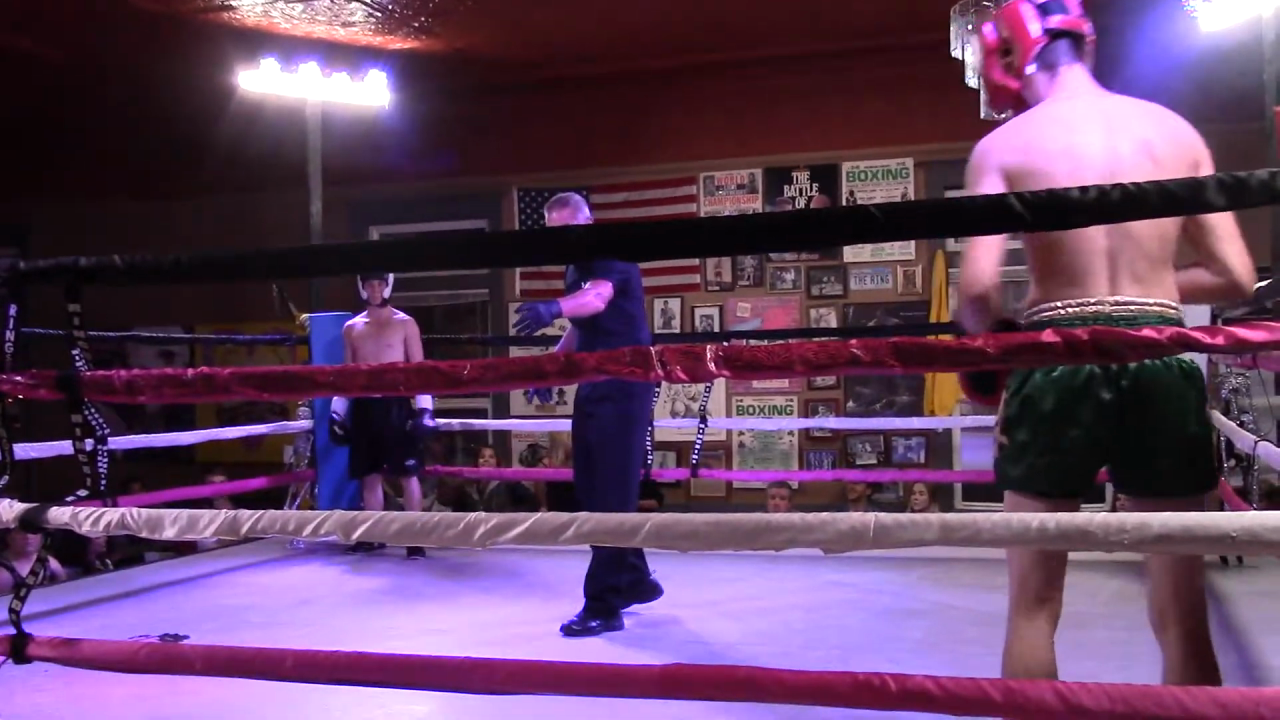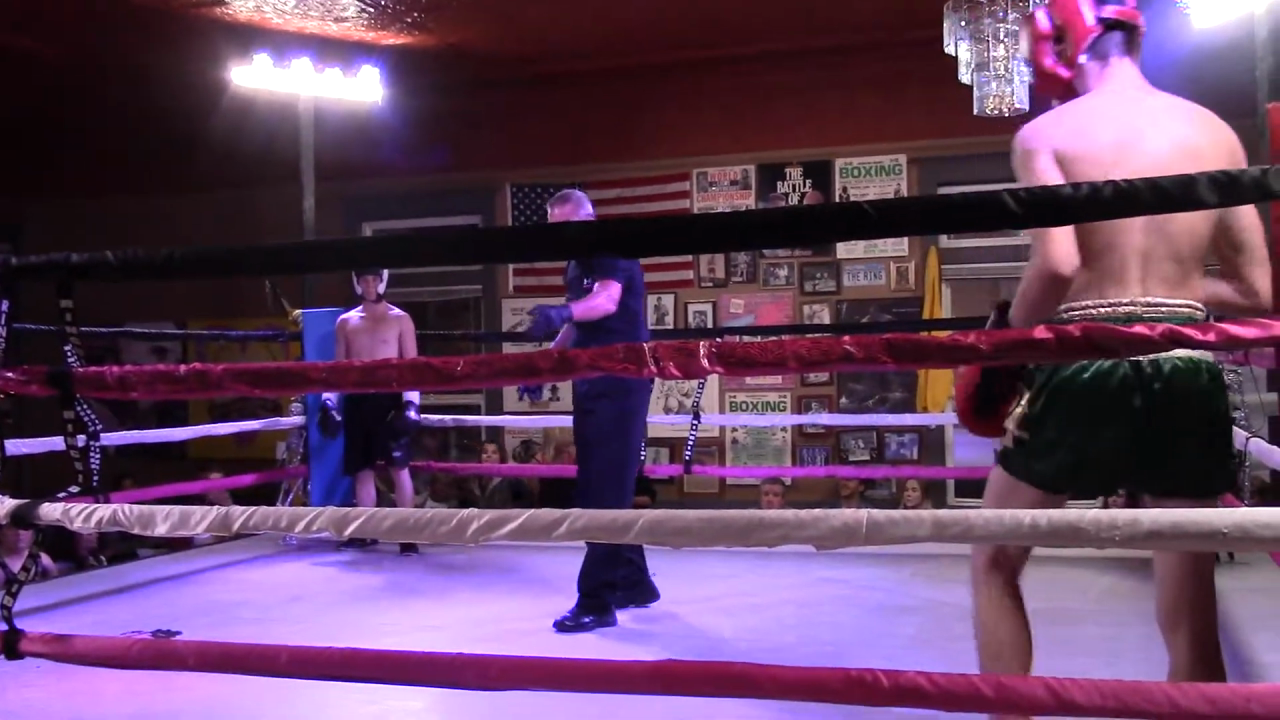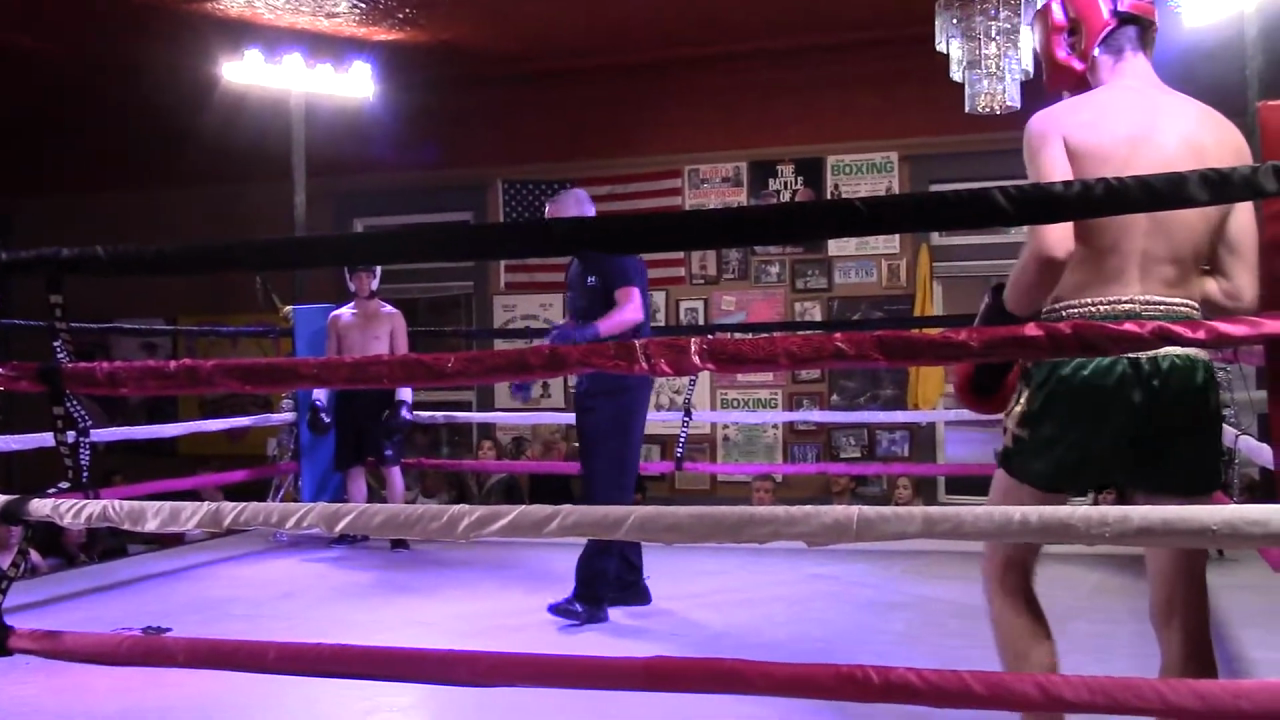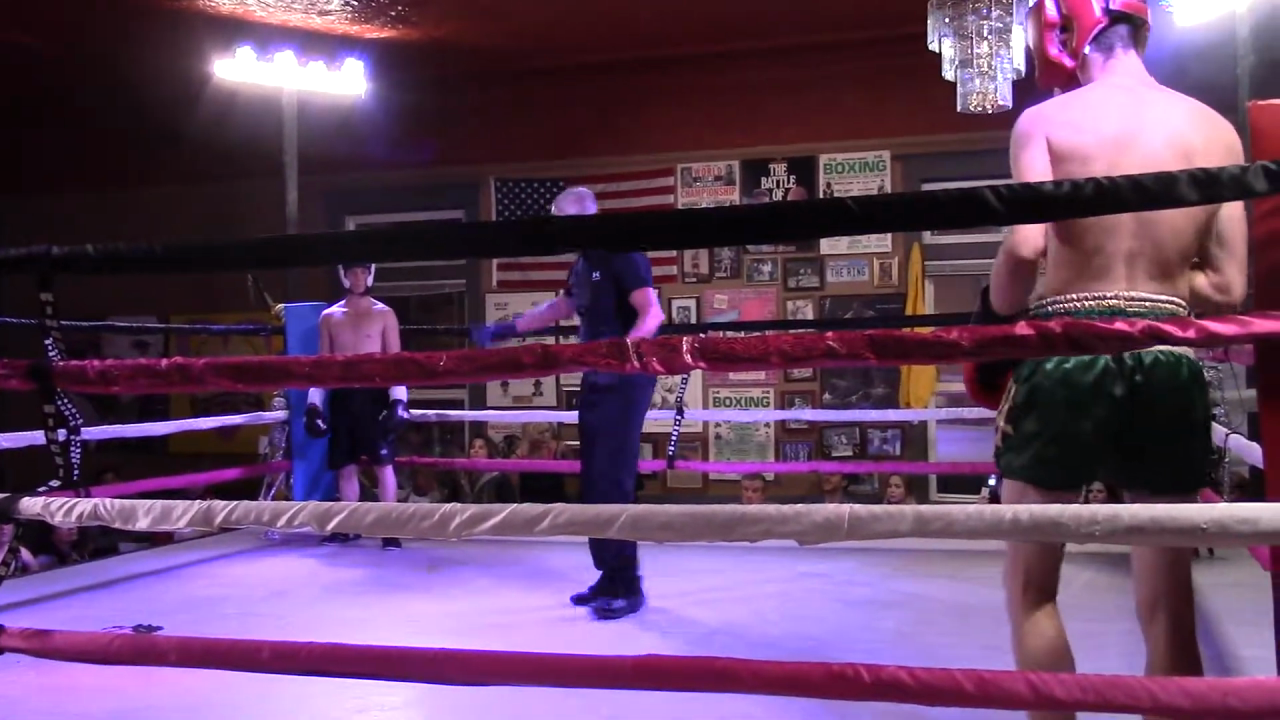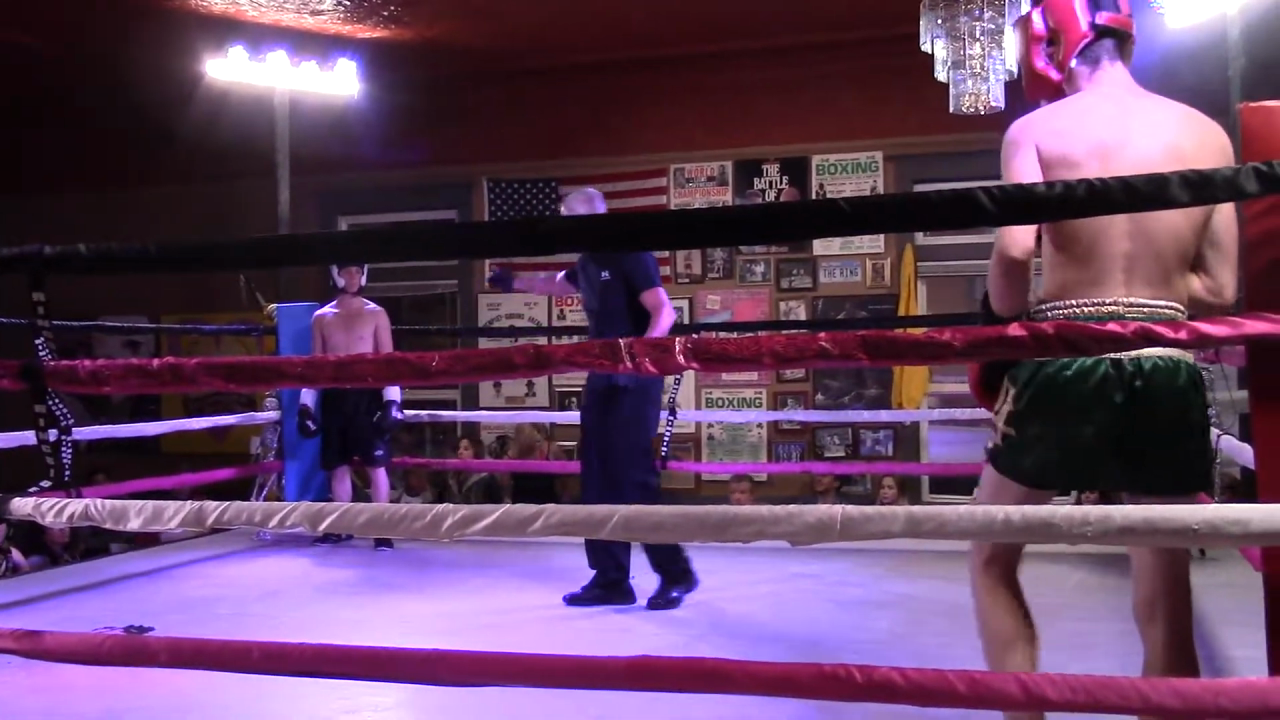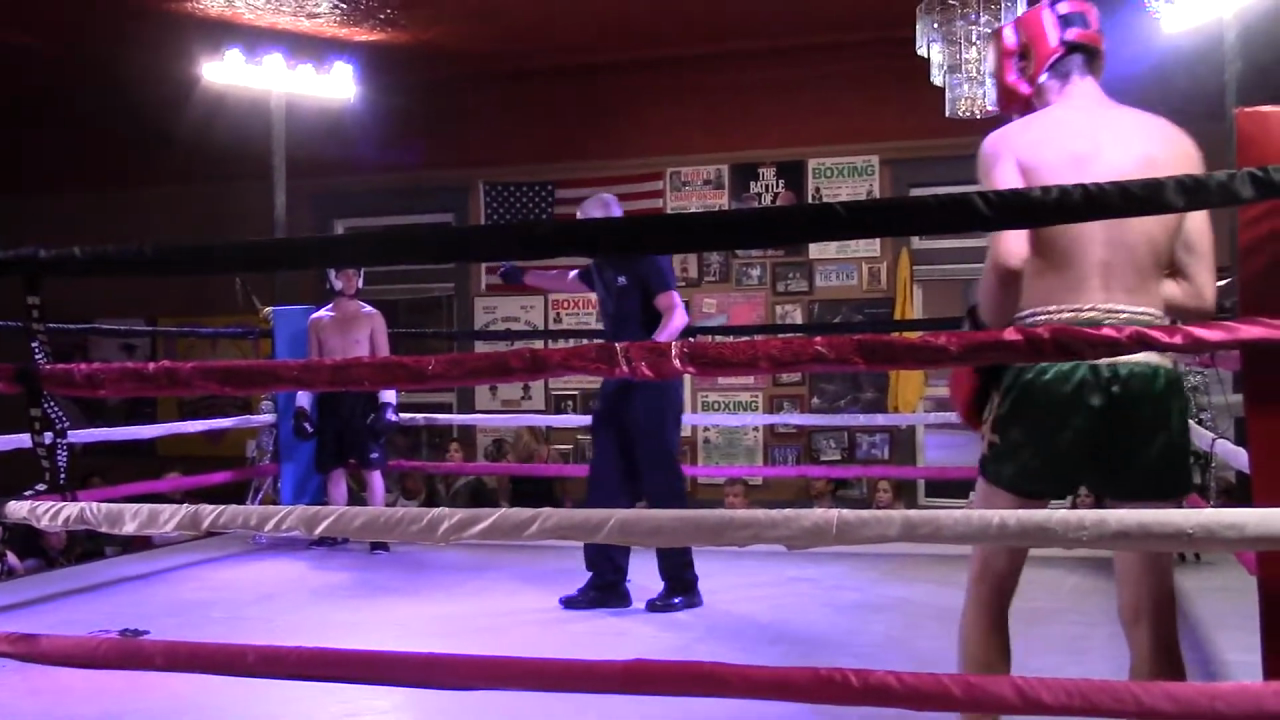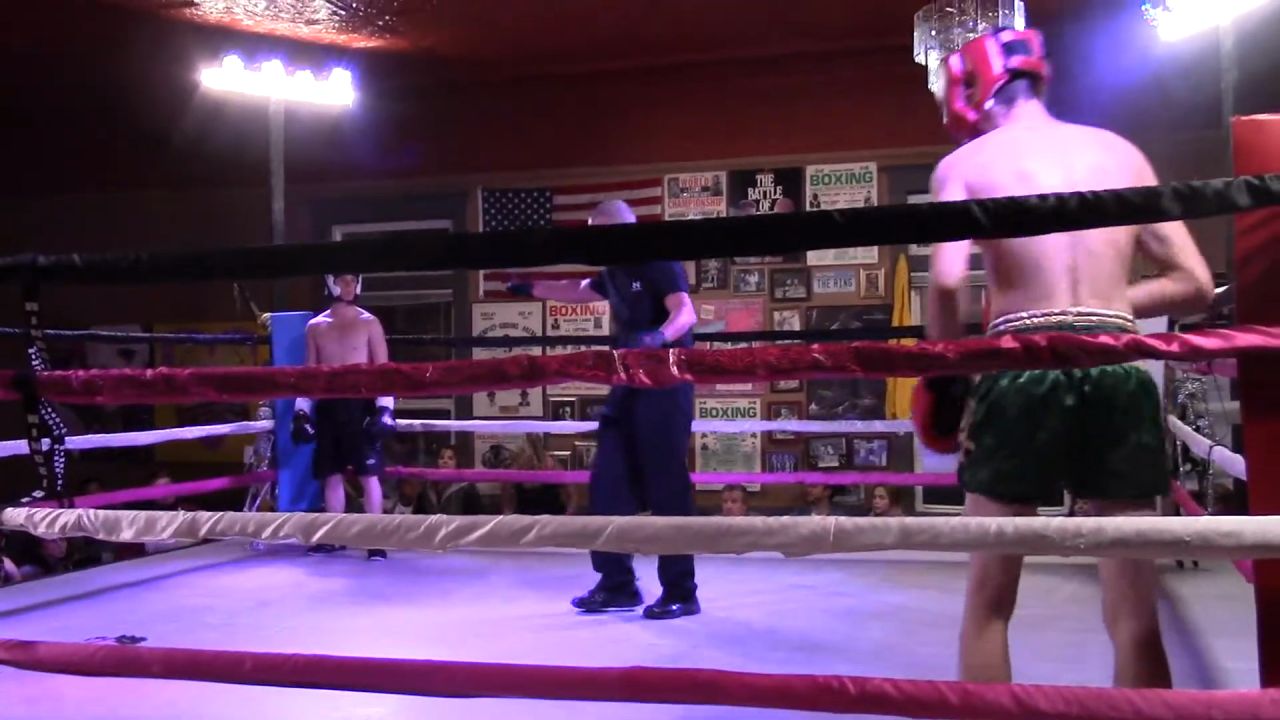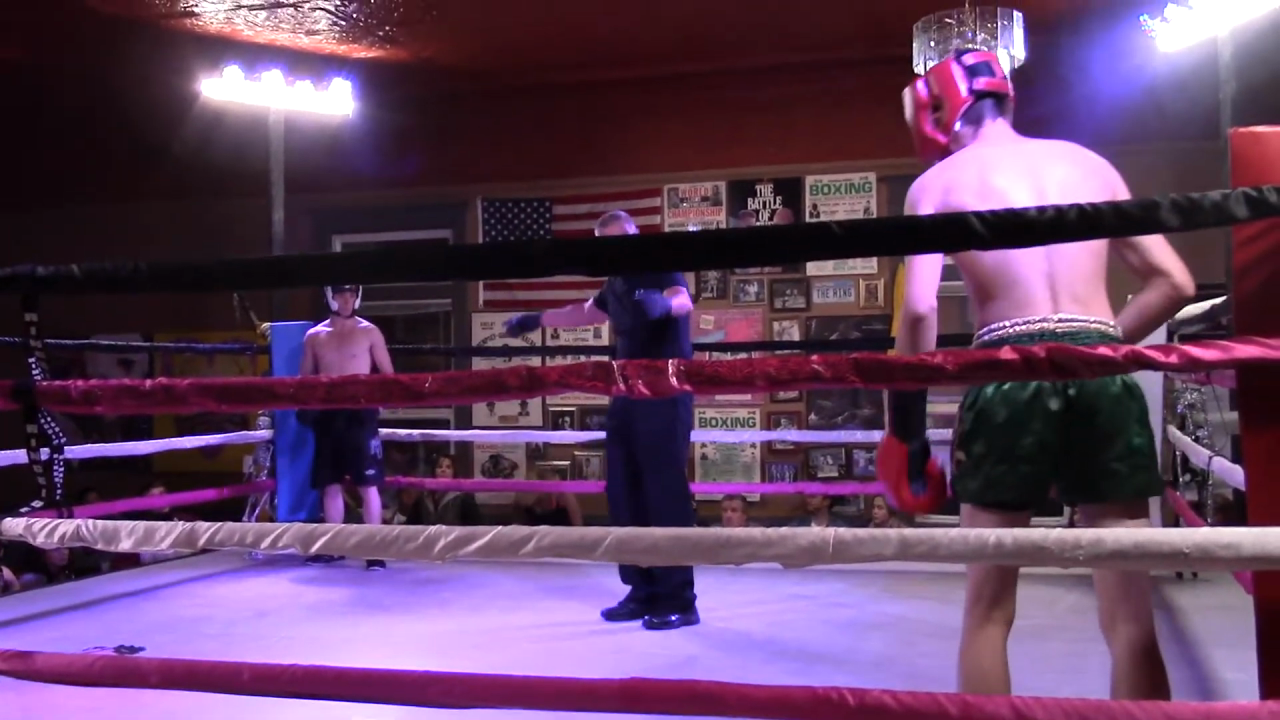
dt=0.2s
person 1, frame 1
left shoulder: (1004, 146)
right shoulder: (1175, 132)
left elbow: (978, 288)
right elbow: (1236, 276)
left wrist: (987, 338)
left hip: (1056, 371)
right hip: (1162, 366)
left knee: (1031, 610)
right knee: (1180, 618)
person 1, frame 2
left shoulder: (1049, 133)
right shoulder: (1217, 135)
left elbow: (1057, 266)
right elbow: (1255, 293)
left wrist: (1011, 339)
left hip: (1083, 369)
right hip: (1187, 373)
left knee: (992, 563)
right knee: (1189, 617)
person 1, frame 3
left shoulder: (1058, 123)
right shoulder: (1224, 137)
left elbow: (1053, 249)
right elbow: (1240, 294)
left wrist: (1003, 315)
left hip: (1081, 366)
right hip: (1181, 370)
left knee: (1007, 574)
right knee: (1182, 613)
person 1, frame 4
left shoulder: (1046, 121)
right shoulder: (1217, 133)
left elbow: (1025, 247)
right elbow: (1228, 288)
left wrist: (998, 317)
left hip: (1067, 362)
right hip: (1169, 366)
left knee: (1030, 593)
right knee: (1167, 609)
person 1, frame 5
left shoulder: (1037, 130)
right shoulder: (1207, 137)
left elbow: (1015, 250)
right elbow: (1218, 288)
left wrist: (1001, 322)
left hip: (1066, 366)
right hip: (1167, 369)
left knee: (991, 563)
right knee: (1165, 611)
person 1, frame 6
left shoulder: (1013, 141)
right shoulder: (1176, 145)
left elbow: (1009, 259)
right elbow: (1199, 295)
left wrist: (989, 338)
left hip: (1046, 372)
right hip: (1145, 376)
left knee: (990, 588)
right knee: (1150, 614)
person 1, frame 7
left shoulder: (965, 164)
right shoulder: (1122, 155)
left elbow: (948, 280)
right elbow: (1194, 284)
left wrist: (942, 374)
left hip: (1021, 376)
right hip: (1119, 375)
left knee: (988, 604)
right knee: (1134, 614)
person 1, frame 8
left shoulder: (937, 183)
right shoulder: (1091, 166)
left elbow: (919, 308)
right elbow: (1174, 283)
left wrist: (906, 421)
left hip: (1008, 382)
right hip: (1105, 380)
left knee: (988, 612)
right knee: (1130, 616)
person 2, frame 1
left shoulder: (613, 260)
right shoulder: (574, 269)
left elbow: (597, 299)
left wrist: (553, 308)
left hip: (624, 387)
right hip: (593, 387)
left knee: (613, 493)
right knee: (592, 488)
left ankle: (604, 606)
right ankle: (635, 580)
person 2, frame 2
left shoulder: (615, 258)
right shoulder: (574, 266)
left elbow: (606, 301)
left wrist: (562, 311)
left hip: (621, 384)
right hip: (591, 384)
left knee: (608, 490)
right knee: (596, 487)
left ankle: (597, 602)
right ankle: (634, 582)
person 2, frame 3
left shoulder: (619, 257)
right shoulder: (576, 266)
left elbow: (631, 311)
left wrist: (587, 333)
left hip: (623, 382)
right hip: (592, 382)
left knee: (609, 485)
right knee: (602, 484)
left ankle: (592, 595)
right ankle: (627, 582)
person 2, frame 4
left shoulder: (624, 256)
right shoulder: (584, 262)
left elbow: (652, 312)
right elbow: (560, 307)
right wrist: (507, 327)
left hip: (624, 378)
right hip: (597, 378)
left knee: (611, 477)
right knee: (598, 477)
left ankle: (625, 585)
right ankle: (614, 581)
person 2, frame 5
left shoulder: (631, 256)
right shoulder: (588, 262)
left elbow: (663, 311)
right elbow: (556, 284)
right wrist: (510, 281)
left hip: (636, 378)
right hip: (604, 377)
left knee: (632, 475)
right knee: (598, 479)
left ankle: (676, 573)
right ankle: (611, 580)
person 2, frame 6
left shoulder: (647, 260)
right shoulder: (602, 266)
left elbow: (677, 313)
right elbow: (567, 281)
right wrist: (520, 275)
left hip: (654, 383)
right hip: (618, 382)
left knee: (661, 482)
right knee: (606, 482)
left ankle: (682, 586)
right ankle: (607, 583)
person 2, frame 7
left shoulder: (660, 264)
right shoulder: (614, 273)
left elbow: (685, 313)
right elbow: (578, 292)
left wrist: (657, 338)
right wrist: (530, 288)
left hip: (664, 388)
right hip: (627, 388)
left knee: (667, 488)
right knee: (608, 482)
left ankle: (681, 592)
right ankle: (617, 582)
person 2, frame 8
left shoulder: (660, 271)
right shoulder: (616, 284)
left elbow: (683, 302)
right elbow: (584, 313)
left wrist: (663, 303)
right wrist: (535, 319)
left hip: (665, 397)
right hip: (627, 396)
left knee: (667, 496)
right knee: (622, 494)
left ankle: (680, 602)
right ankle: (645, 593)
person 3, frame 1
left shoulder: (405, 323)
right shoulder: (351, 328)
left wrist: (424, 409)
right wrist: (337, 411)
left hip: (395, 405)
right hip: (363, 407)
left knee: (407, 474)
right knee: (369, 475)
person 3, frame 2
left shoulder: (400, 319)
right shoulder: (345, 322)
right elbow: (339, 366)
left wrist: (410, 403)
right wrist: (329, 400)
left hip: (389, 399)
right hip: (357, 401)
left knee: (399, 467)
right knee: (362, 470)
person 3, frame 3
left shoulder: (392, 316)
right shoulder: (336, 318)
left wrist: (403, 401)
right wrist: (319, 399)
left hip: (380, 396)
right hip: (348, 398)
left knee: (390, 465)
right knee: (353, 467)
person 3, frame 4
left shoulder: (384, 314)
right shoulder: (329, 317)
left wrist: (398, 400)
right wrist: (314, 402)
left hip: (373, 395)
right hip: (341, 396)
left knee: (383, 463)
right knee: (345, 466)
person 3, frame 5
left shoulder: (376, 314)
right shoulder: (321, 318)
left wrist: (392, 401)
right wrist: (306, 404)
left hip: (366, 396)
right hip: (334, 397)
left knee: (375, 465)
right knee: (338, 466)
person 3, frame 6
left shoulder: (372, 317)
right shoulder: (317, 320)
left wrist: (388, 403)
right wrist: (302, 406)
left hip: (362, 398)
right hip: (330, 400)
left knee: (371, 468)
right knee: (333, 469)
person 3, frame 7
left shoulder: (369, 323)
right shoulder: (315, 326)
left elbow: (383, 368)
left wrist: (385, 408)
right wrist: (302, 410)
left hip: (360, 404)
right hip: (328, 406)
left knee: (369, 474)
right knee: (331, 475)
person 3, frame 8
left shoulder: (369, 332)
right shoulder: (314, 336)
left elbow: (389, 375)
right elbow: (305, 377)
left hip: (359, 414)
right hip: (326, 415)
left knee: (368, 484)
right knee: (330, 484)
